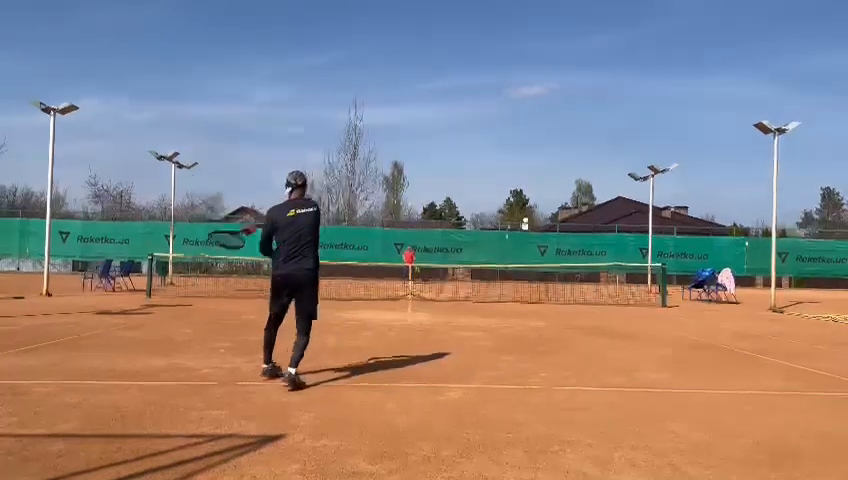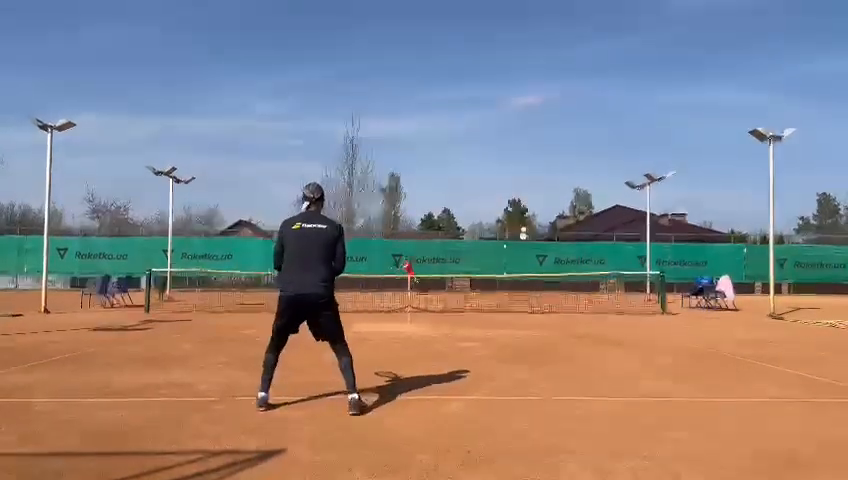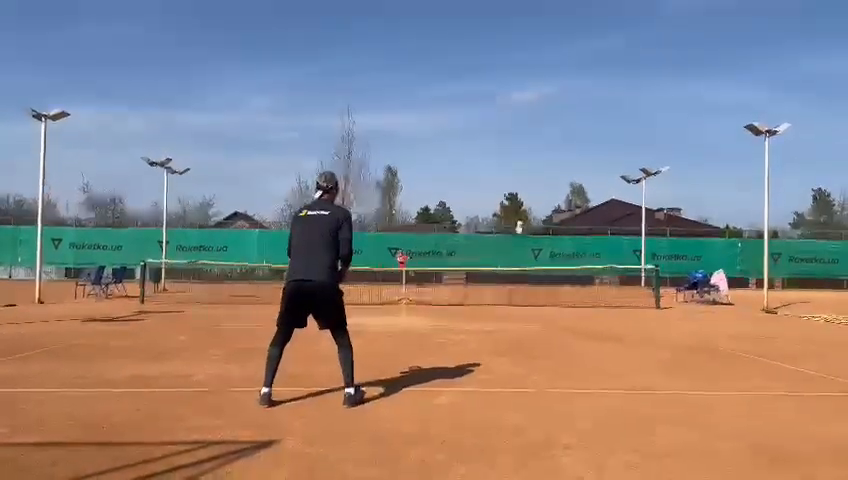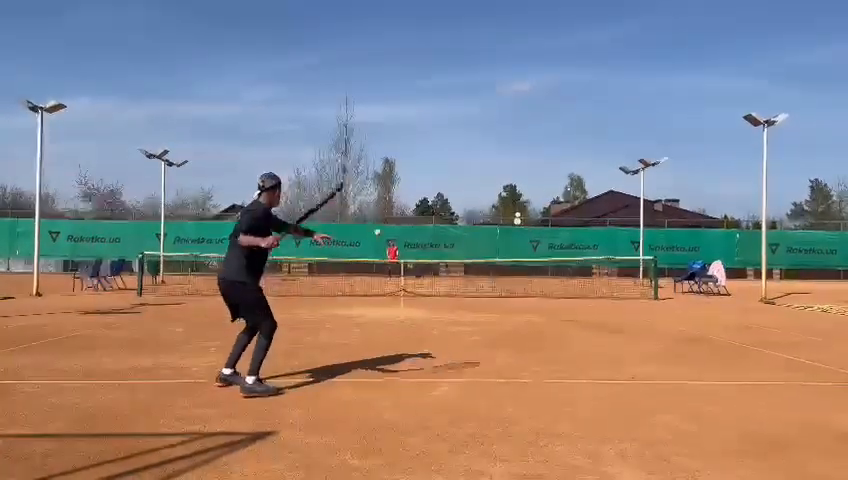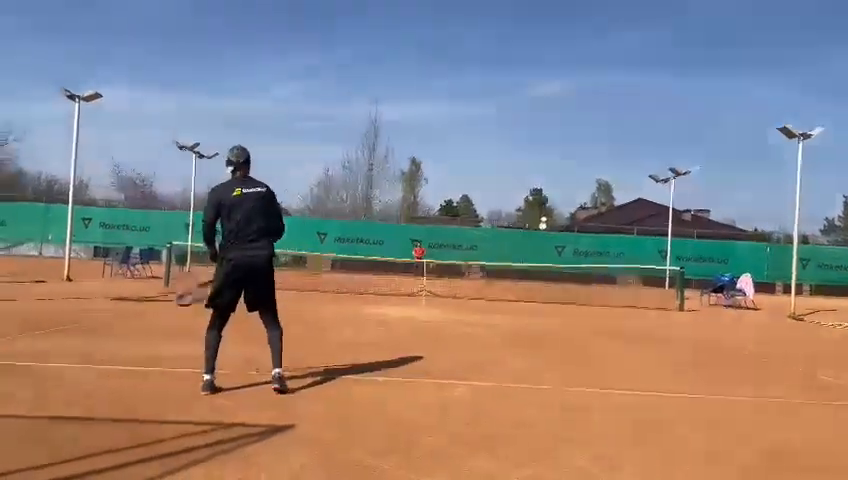
dt=1s
person 1, frame 1
left shoulder: (274, 213)
right shoulder: (314, 207)
left elbow: (264, 248)
right wrist: (263, 225)
left hip: (281, 275)
right hip: (307, 275)
left knee: (273, 321)
right knee: (303, 328)
left ankle: (268, 366)
right ankle: (291, 371)
person 1, frame 2
left shoulder: (287, 225)
right shoulder: (333, 228)
left elbow: (277, 263)
right elbow: (339, 266)
left hip: (290, 295)
right hip: (320, 296)
left knee: (275, 344)
right knee: (339, 346)
left ankle: (262, 396)
right ankle: (354, 397)
person 1, frame 3
left shoulder: (300, 214)
right shoulder: (341, 214)
left elbow: (291, 251)
right elbow: (346, 252)
right wrist: (342, 272)
left hip: (294, 282)
right hip: (324, 283)
left knee: (281, 336)
right knee: (341, 337)
left ankle: (266, 391)
right ankle: (350, 392)
person 1, frame 4
left shoulder: (263, 212)
right shoulder: (255, 210)
left elbow: (285, 227)
right elbow: (237, 236)
left wrist: (313, 234)
right wrist: (260, 241)
left hip: (233, 278)
right hip: (238, 279)
left knee: (253, 325)
right knee: (268, 326)
left ankle: (227, 372)
right ankle: (251, 381)
person 1, frame 5
left shoulder: (218, 193)
right shoulder: (266, 190)
left elbow: (207, 230)
right elbow: (279, 228)
left wrist: (214, 253)
left hip: (232, 261)
right hip: (262, 261)
left knee: (217, 321)
right knee: (271, 319)
left ankle: (208, 378)
right ankle: (277, 372)
